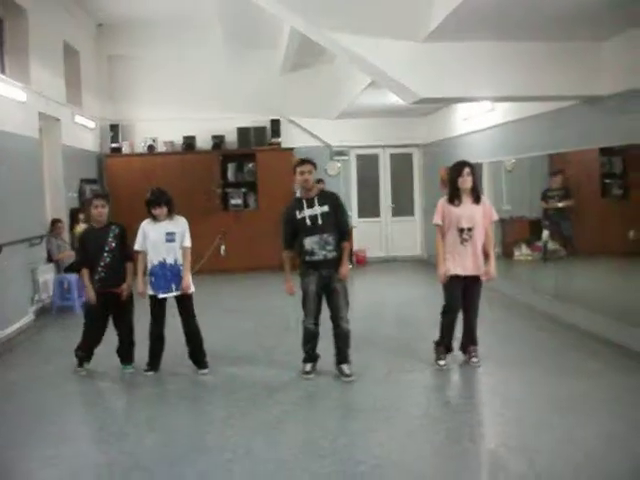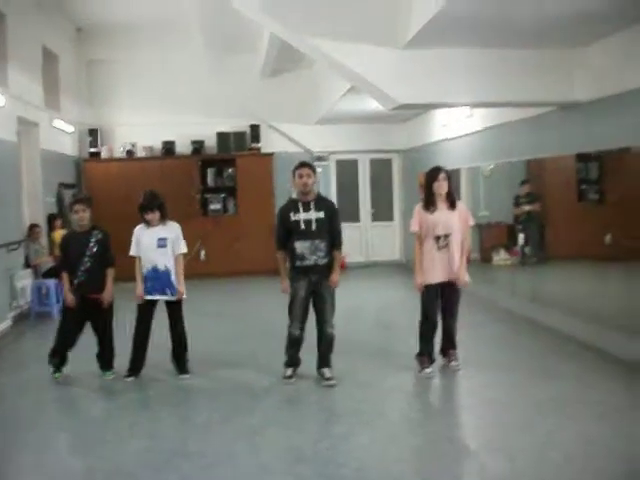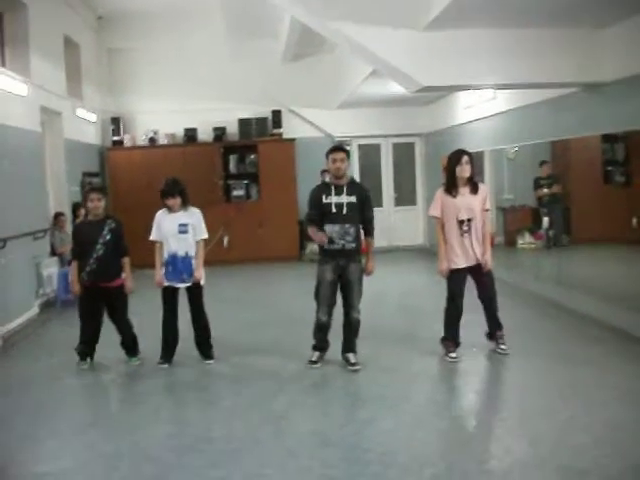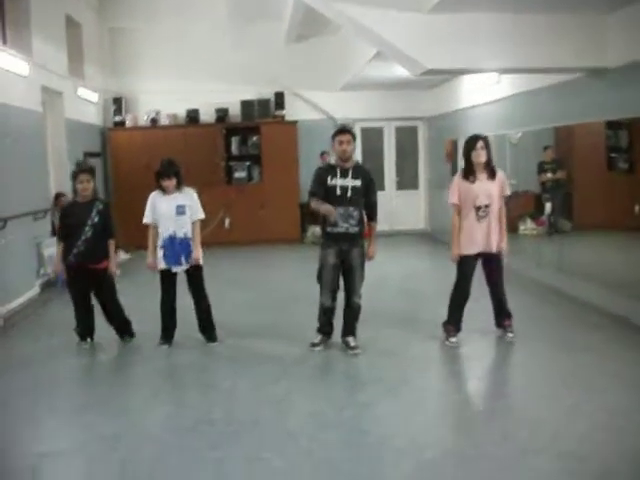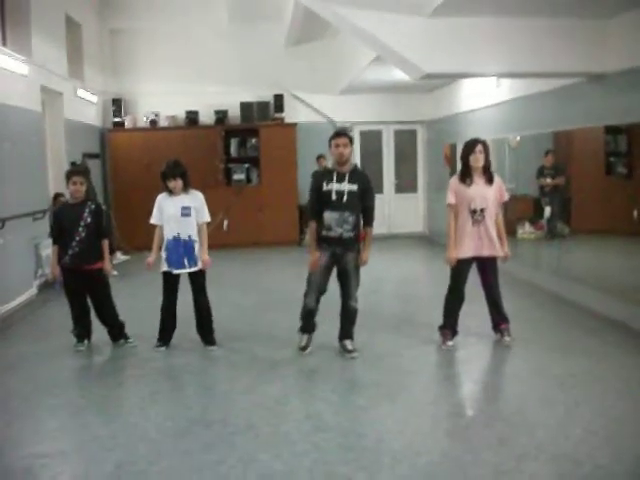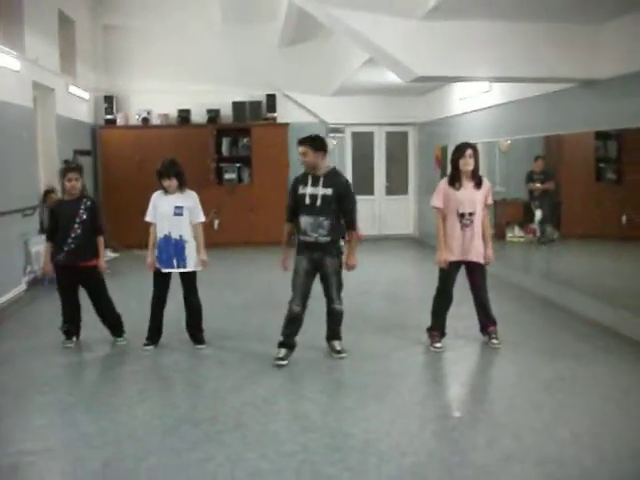
dt=0.3s
person 1, frame 1
left shoulder: (332, 200)
right shoulder: (293, 208)
left elbow: (345, 233)
right elbow: (288, 245)
left wrist: (345, 263)
right wrist: (288, 277)
left hip: (335, 268)
right hip: (310, 271)
left knee: (341, 317)
right knee: (310, 319)
left ankle: (343, 362)
right ankle: (310, 359)
person 1, frame 2
left shoulder: (327, 206)
right shoulder: (286, 210)
left elbow: (336, 242)
right elbow: (281, 246)
left wrist: (336, 271)
right wrist: (284, 277)
left hip: (324, 274)
right hip: (299, 276)
left knee: (326, 323)
right knee: (296, 323)
left ankle: (324, 366)
right ankle: (291, 363)
person 1, frame 3
left shoulder: (360, 191)
right shoulder: (318, 192)
left elbow: (368, 227)
right elbow: (311, 223)
left wrist: (370, 258)
right wrist: (316, 234)
left hip: (353, 259)
right hip: (328, 259)
left knee: (352, 308)
right knee: (323, 307)
left ankle: (349, 350)
right ankle: (319, 347)
person 1, frame 4
left shoulder: (364, 175)
right shoulder: (323, 173)
left elbow: (371, 212)
right elbow: (312, 199)
left wrist: (372, 243)
right wrist: (323, 207)
left hip: (355, 243)
right hip: (330, 243)
left knee: (354, 292)
right knee: (327, 291)
left ankle: (349, 334)
right ankle: (324, 332)
person 1, frame 5
left shoulder: (362, 179)
right shoulder: (320, 178)
left elbow: (368, 217)
right elbow: (312, 215)
left wrist: (366, 248)
right wrist: (313, 249)
left hip: (350, 248)
right hip: (325, 246)
left knee: (350, 297)
right knee: (313, 293)
left ankle: (346, 338)
right ankle: (306, 331)
person 1, frame 6
left shoulder: (340, 183)
right shoulder: (299, 182)
left elbow: (350, 220)
right elbow: (291, 218)
left wrist: (351, 253)
right wrist: (285, 249)
left hip: (330, 251)
right hip: (304, 251)
left knee: (334, 299)
right knee: (297, 300)
left ankle: (334, 339)
right ankle: (286, 345)
person 2, frame 1
left shoulder: (483, 203)
right shoulder: (445, 203)
left elbow: (488, 235)
right elbow: (440, 236)
left wrist: (491, 261)
right wrist: (441, 264)
left hip: (475, 265)
right hip: (453, 265)
left knee: (471, 309)
right knee: (452, 307)
left ankle: (470, 347)
right ankle: (442, 348)
person 2, frame 2
left shoulder: (459, 208)
right shoulder: (421, 210)
left elbow: (465, 240)
right elbow: (418, 243)
left wrist: (462, 267)
right wrist: (418, 273)
left hip: (453, 272)
right hip: (430, 273)
left knee: (450, 314)
right knee: (429, 316)
left ankle: (449, 350)
right ankle: (425, 357)
person 2, frame 3
left shoulder: (481, 191)
right shoulder: (443, 194)
left elbow: (485, 223)
right elbow: (440, 228)
left wrist: (488, 252)
right wrist: (442, 258)
left hip: (479, 255)
right hip: (455, 257)
left knee: (489, 295)
right knee: (454, 301)
left ankle: (497, 334)
right ankle: (450, 342)
person 2, frame 4
left shoulder: (498, 177)
right shoulder: (460, 179)
left elbow: (501, 209)
right elbow: (456, 214)
left wrist: (504, 238)
right wrist: (455, 244)
left hip: (492, 242)
right hip: (468, 243)
left knee: (497, 283)
right knee: (462, 285)
left ankle: (504, 321)
right ankle: (451, 326)
person 2, frame 5
left shoulder: (495, 181)
right shoulder: (457, 182)
left elbow: (498, 214)
right elbow: (452, 216)
left wrist: (504, 243)
right wrist: (451, 247)
left hip: (488, 246)
right hip: (463, 246)
left knee: (492, 287)
right knee: (456, 289)
left ankle: (501, 325)
right ankle: (448, 330)
person 2, frame 6
left shoulder: (483, 185)
right shoulder: (445, 185)
left elbow: (485, 217)
right elbow: (440, 220)
left wrist: (489, 246)
right wrist: (441, 249)
left hip: (475, 249)
right hip: (451, 250)
left knee: (480, 290)
right knee: (444, 291)
left ankle: (489, 328)
right ankle: (436, 332)
person 3, frame 1
left shoulder: (180, 222)
right shoulder: (145, 226)
left elbow: (186, 251)
right elbow: (141, 255)
left wrist: (186, 277)
right wrist: (140, 280)
left hip: (179, 279)
right hip: (156, 281)
left knee: (189, 320)
right knee: (156, 323)
left ankle: (199, 360)
right ankle: (153, 362)
person 3, frame 2
left shoulder: (173, 228)
right shoulder: (139, 231)
left elbow: (179, 257)
right elbow: (138, 260)
left wrist: (181, 283)
right wrist: (139, 285)
left hip: (171, 285)
right hip: (148, 287)
left knee: (177, 326)
right knee: (141, 327)
left ankle: (181, 364)
right ankle: (134, 368)
person 3, frame 3
left shoulder: (194, 214)
right shoulder: (160, 216)
left elbow: (200, 243)
right elbow: (158, 245)
left wrist: (199, 269)
right wrist: (158, 271)
left hip: (191, 271)
right hip: (169, 273)
left knee: (198, 311)
right knee: (169, 313)
left ankle: (206, 349)
right ankle: (167, 353)
person 3, frame 4
left shoulder: (189, 195)
right shoulder: (154, 198)
left elbow: (196, 224)
right elbow: (152, 228)
left wrist: (197, 249)
right wrist: (151, 254)
left hip: (189, 253)
right hip: (166, 255)
left knee: (199, 293)
right knee: (167, 296)
left ankle: (209, 331)
right ankle: (167, 335)
person 3, frame 5
left shoulder: (196, 197)
right shoulder: (162, 199)
left elbow: (202, 227)
right elbow: (159, 228)
left wrist: (204, 252)
right wrist: (153, 254)
left hip: (193, 256)
right hip: (171, 257)
left knee: (200, 296)
right knee: (169, 298)
left ankle: (207, 335)
right ankle: (164, 337)
person 3, frame 6
left shoulder: (190, 197)
right shoulder: (156, 197)
left elbow: (198, 226)
right elbow: (153, 227)
left wrist: (201, 251)
right wrist: (150, 253)
left hip: (186, 255)
right hip: (162, 255)
left knee: (191, 295)
right knee: (158, 296)
left ankle: (196, 334)
right ankle: (153, 336)
person 4, frame 1
left shoulder: (119, 230)
right shoulder: (86, 235)
left elbow: (128, 258)
right elbow: (83, 265)
left wrist: (128, 282)
right wrist: (89, 289)
left hip: (120, 288)
right hip: (97, 290)
left knee: (125, 326)
right knee: (93, 326)
left ankle: (127, 360)
right ankle: (82, 358)
person 4, frame 2
left shoulder: (101, 235)
right shoulder: (67, 239)
left elbow: (110, 265)
right elbow: (64, 269)
left wrist: (108, 289)
right wrist: (67, 292)
left hip: (99, 294)
right hip: (76, 295)
left knee: (104, 332)
right knee: (67, 331)
left ankle: (106, 366)
right ankle: (57, 364)
person 4, frame 3
left shoulder: (113, 224)
right shoulder: (80, 228)
left elbow: (123, 253)
right elbow: (75, 257)
left wrist: (128, 277)
right wrist: (74, 281)
left hip: (113, 282)
right hip: (88, 284)
left knee: (121, 319)
right knee: (88, 321)
left ankle: (132, 352)
right ankle: (85, 354)
person 4, frame 4
left shoulder: (101, 206)
right shoulder: (67, 209)
left elbow: (110, 236)
right elbow: (62, 238)
left wrist: (112, 260)
right wrist: (59, 262)
left hip: (99, 263)
right hip: (75, 265)
left knee: (109, 300)
right knee: (81, 302)
left ankle: (126, 332)
right ankle: (85, 335)
person 4, frame 5
left shoulder: (94, 207)
right shoulder: (60, 211)
left elbow: (103, 236)
right elbow: (56, 241)
left wrist: (107, 260)
right wrist: (54, 264)
left hip: (94, 264)
right hip: (70, 267)
left knee: (104, 302)
right knee: (77, 304)
left ankle: (118, 334)
right ankle: (82, 337)
person 4, frame 6
left shoulder: (90, 204)
right shoulder: (56, 208)
left elbow: (98, 232)
right elbow: (50, 237)
left wrist: (101, 257)
right wrist: (47, 261)
left hip: (89, 262)
right hip: (64, 263)
left knee: (101, 298)
right knee: (69, 300)
left ankle: (117, 331)
right ankle: (71, 333)
